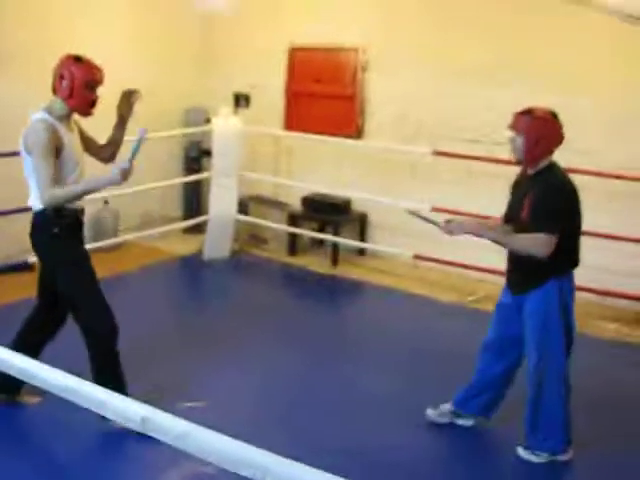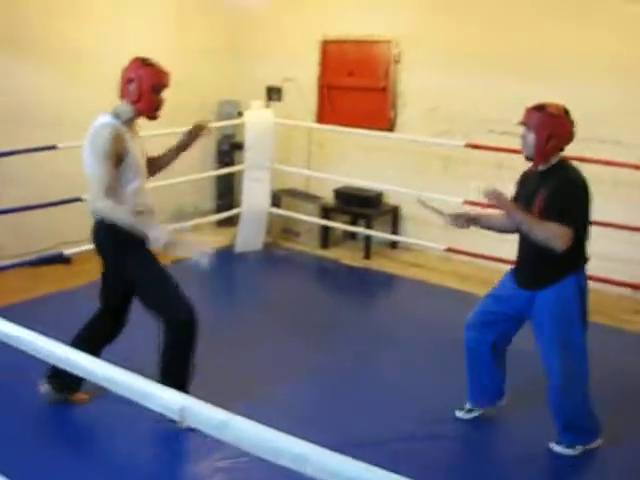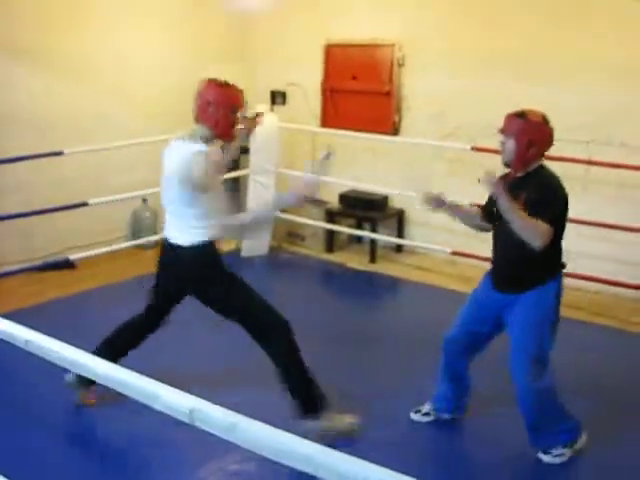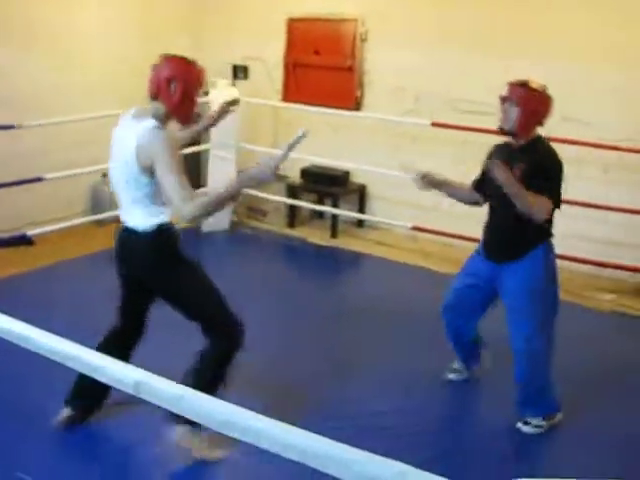
dt=0.5s
person 1, frame 1
left shoulder: (69, 124)
right shoulder: (42, 129)
left elbow: (104, 154)
right elbow: (50, 195)
left wrist: (122, 119)
right wrist: (103, 181)
left hip: (65, 228)
right hip: (54, 230)
left knee: (51, 309)
right knee: (99, 320)
person 1, frame 2
left shoulder: (128, 129)
right shoulder: (107, 133)
left elbow: (149, 169)
right elbow: (99, 202)
left wrist: (185, 144)
right wrist: (150, 230)
left hip: (128, 230)
right hip: (118, 234)
left knee: (112, 313)
right knee: (180, 315)
left ankle: (60, 381)
person 1, frame 3
left shoulder: (179, 145)
right shoulder: (200, 160)
right elbow: (223, 225)
left wrist: (240, 139)
right wrist: (282, 202)
left hip: (172, 255)
right hip: (197, 262)
left knee: (151, 317)
right knee: (273, 328)
left ankle: (85, 375)
right ankle: (316, 413)
person 1, frame 4
left shoulder: (132, 120)
right shoulder: (153, 139)
right elbow: (189, 211)
left wrist: (212, 120)
right wrist: (248, 178)
left hip: (128, 244)
right hip: (156, 248)
left knee: (127, 327)
right knee: (226, 332)
left ankle: (77, 405)
right ankle: (186, 420)
person 2, frame 1
left shoulder: (556, 187)
right shoulder: (524, 180)
left elbow: (542, 246)
left wrist: (485, 231)
right wrist: (467, 227)
left hip: (548, 288)
right hip: (518, 284)
left knee: (545, 364)
right knee: (498, 349)
left ankle: (552, 443)
right ankle: (469, 408)
person 2, frame 2
left shoulder: (569, 183)
right shoulder: (530, 177)
left elbow: (559, 240)
left wrist: (513, 210)
right wrist: (475, 220)
left hip: (559, 285)
right hip: (522, 278)
left knee: (561, 362)
right knee: (480, 330)
left ankle: (581, 434)
right ankle: (485, 397)
person 2, frame 3
left shoulder: (547, 188)
right shoulder: (507, 182)
left elbow: (538, 240)
right elbow: (485, 221)
left wrist: (502, 198)
right wrist: (447, 205)
left hip: (536, 291)
right hip: (497, 282)
left knee: (526, 370)
right knee: (458, 342)
left ankle: (564, 437)
right ankle: (446, 404)
person 2, frame 4
left shoulder: (544, 158)
right shoulder: (499, 153)
left elbow: (541, 213)
right elbow: (477, 195)
left wrist: (510, 184)
right wrist: (438, 183)
left hip: (528, 259)
right hip: (489, 254)
left knee: (529, 337)
right knee: (456, 307)
left ankle: (542, 409)
right ankle: (469, 360)
